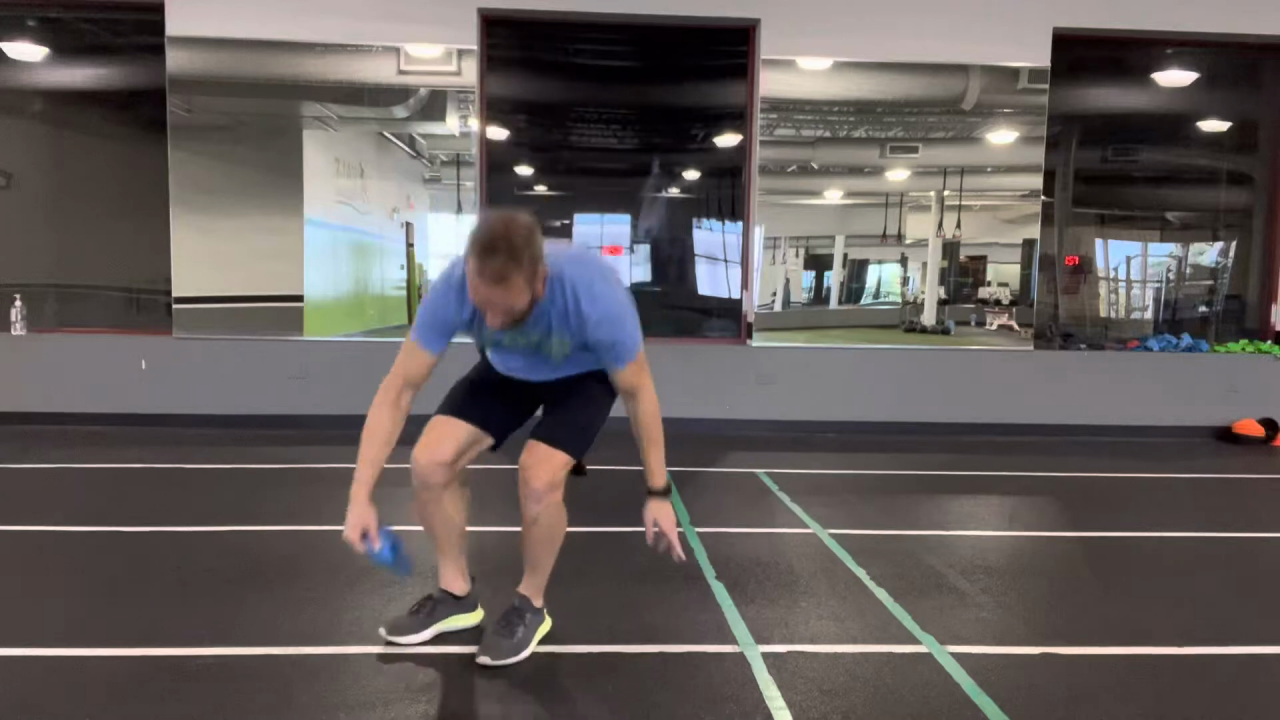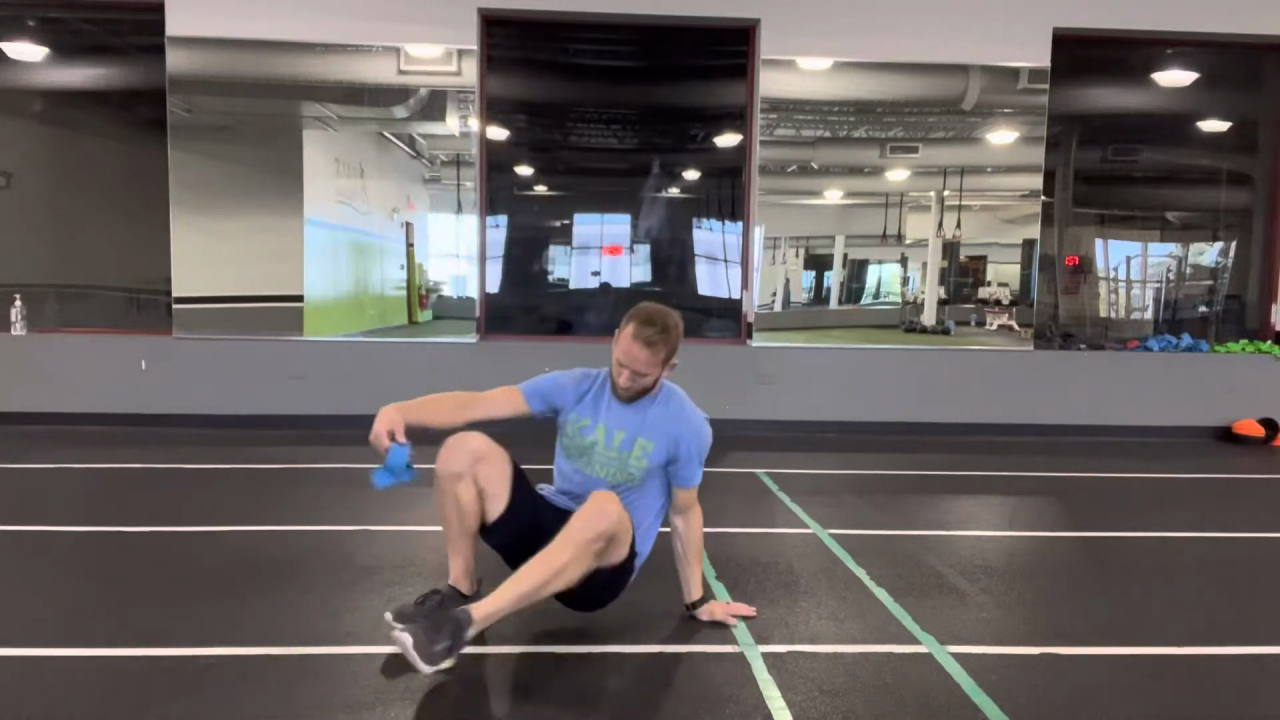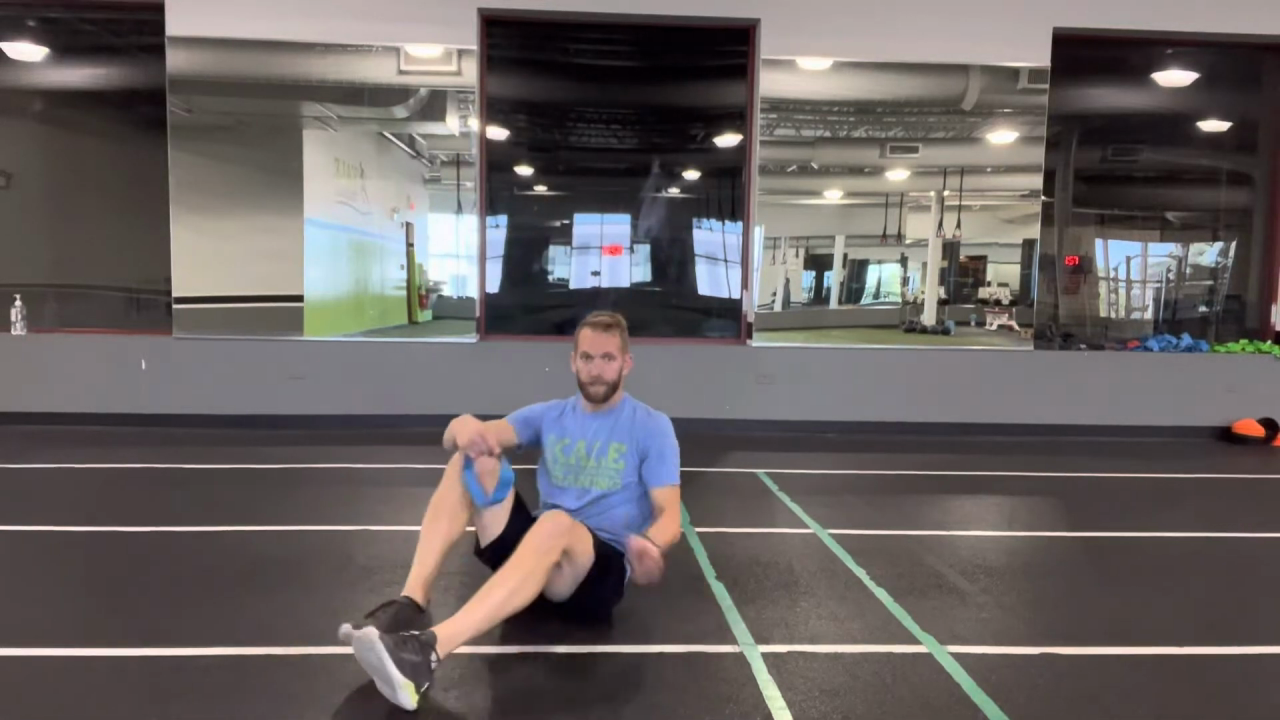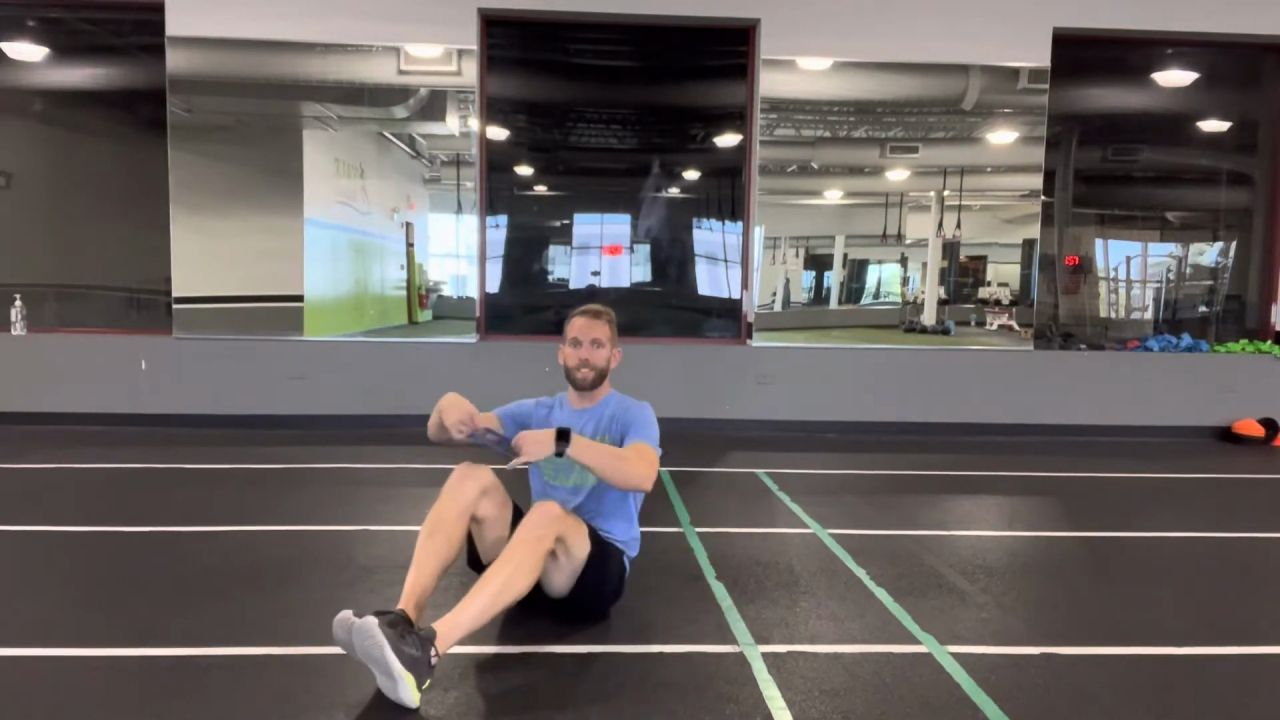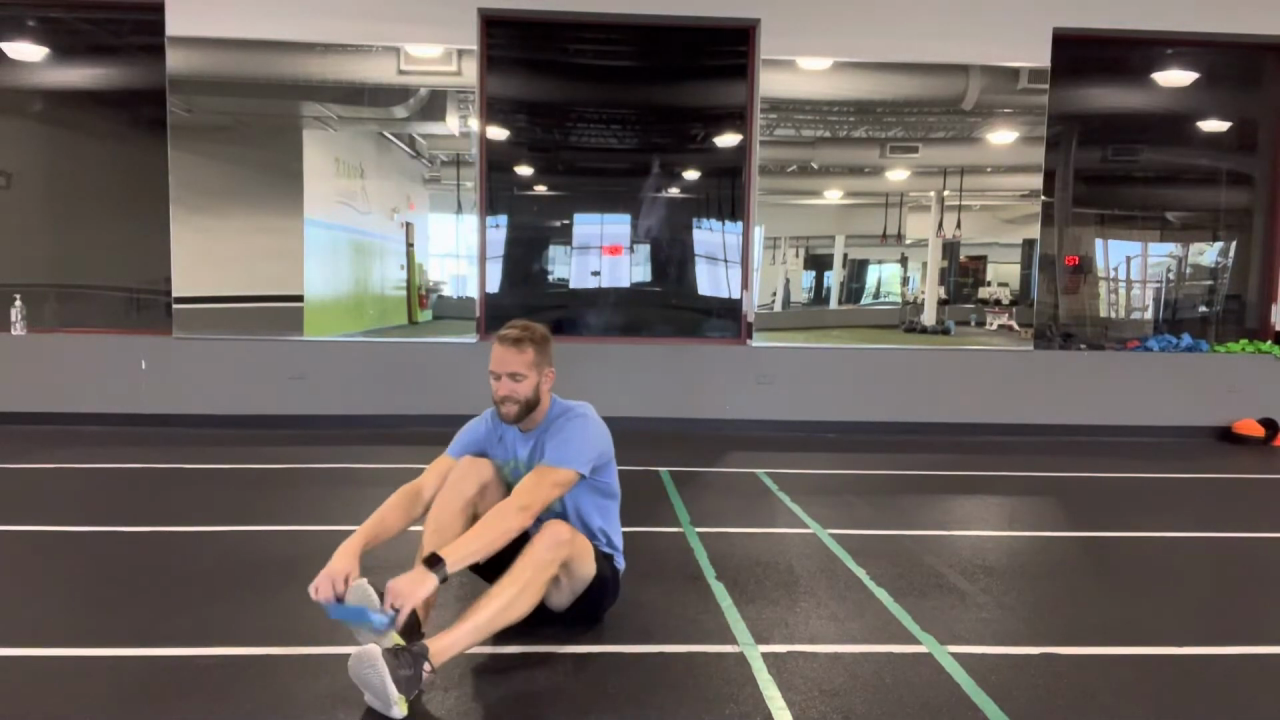
dt=0.7s
person 1, frame 1
left shoulder: (595, 294)
right shoulder: (454, 287)
left elbow: (638, 388)
right elbow: (399, 387)
left wrist: (657, 492)
right wrist: (360, 495)
left hip: (583, 376)
right hip: (509, 372)
left knee: (538, 476)
right knee: (431, 462)
left ankle: (530, 605)
right ankle: (456, 595)
person 1, frame 2
left shoulder: (687, 425)
right shoulder: (575, 387)
left elbow: (685, 511)
right elbow: (475, 405)
left wrist: (697, 602)
right wrist: (400, 410)
left hip: (603, 561)
right hip: (548, 526)
left knee: (605, 507)
right knee: (464, 449)
left ankle: (465, 621)
right ankle: (461, 591)
person 1, frame 3
left shoulder: (652, 428)
right shoulder: (551, 415)
left elbow: (669, 514)
right elbow: (455, 439)
left wrist: (648, 544)
right wrist: (464, 428)
left hip: (600, 569)
right hip: (537, 553)
left knee: (555, 524)
right knee: (470, 462)
left ankle: (428, 651)
right ankle: (409, 605)
person 1, frame 4
left shoulder: (634, 414)
right shoulder: (536, 411)
left elbow: (642, 475)
right elbow: (439, 435)
left wrist: (562, 442)
right wrist: (448, 406)
left hip: (598, 567)
right hip: (532, 557)
left knee: (548, 512)
right knee: (471, 478)
left ankle: (426, 648)
right ankle: (403, 619)
person 1, frame 5
left shoulder: (578, 427)
right shoulder: (487, 426)
left elbow: (521, 510)
right elbow: (419, 492)
left wrist: (432, 568)
right wrist: (352, 548)
left hip: (588, 574)
right hip: (520, 558)
left knee: (556, 534)
right knee: (471, 468)
left ankle: (420, 661)
right ankle: (410, 621)
